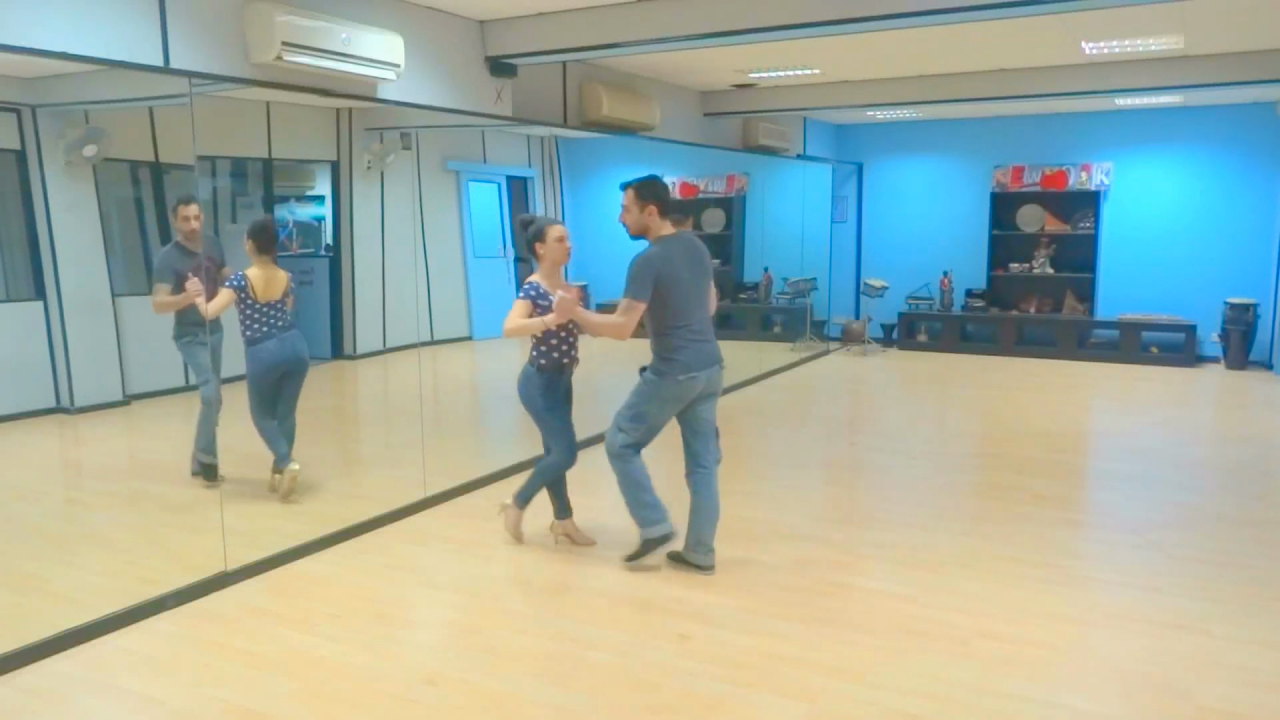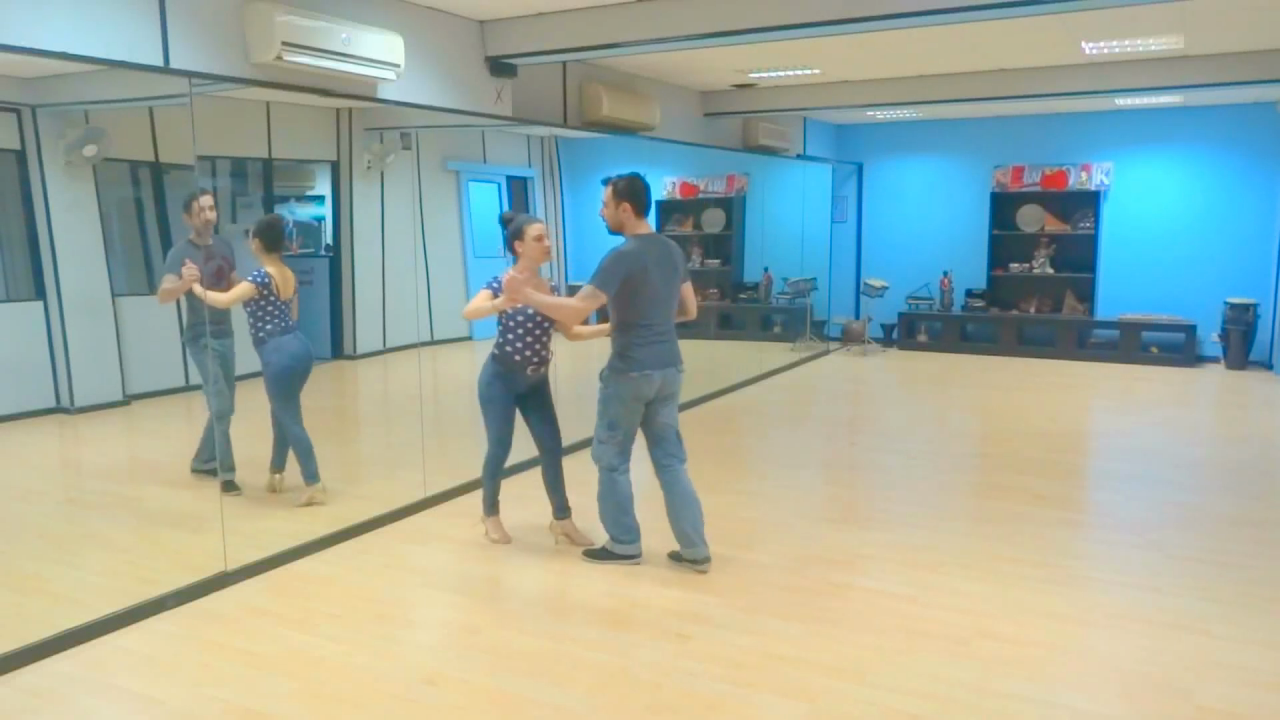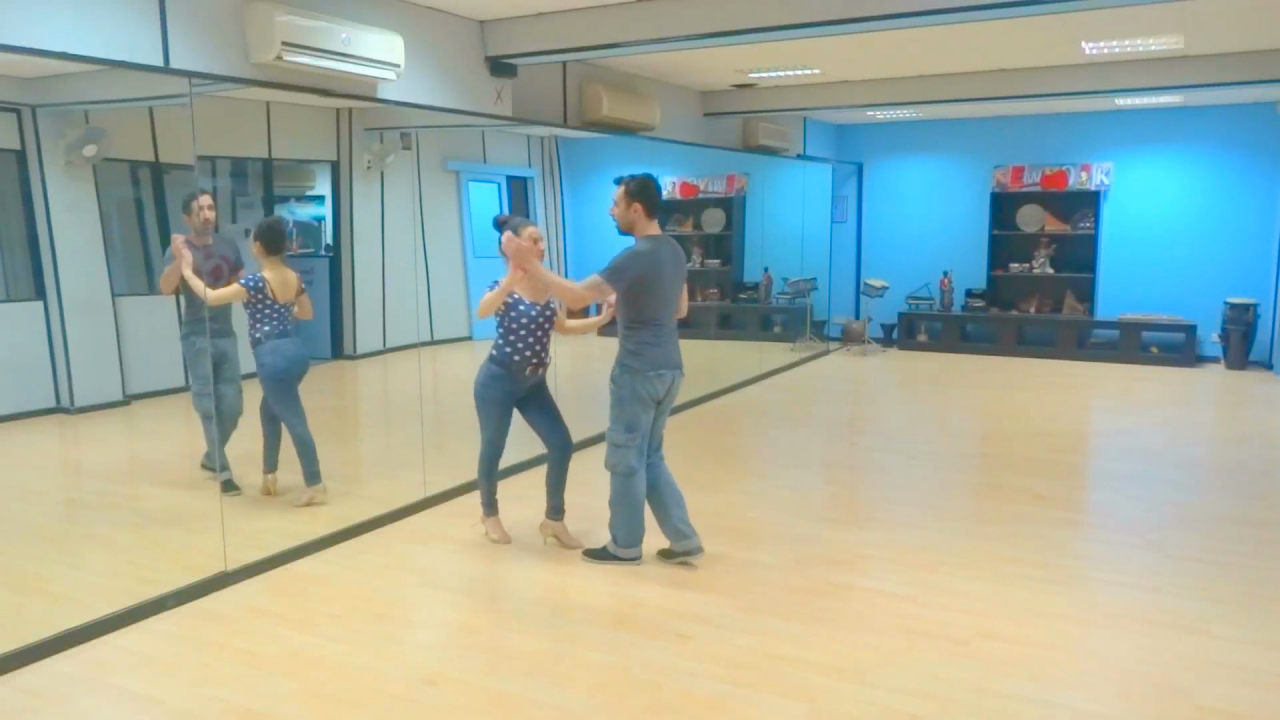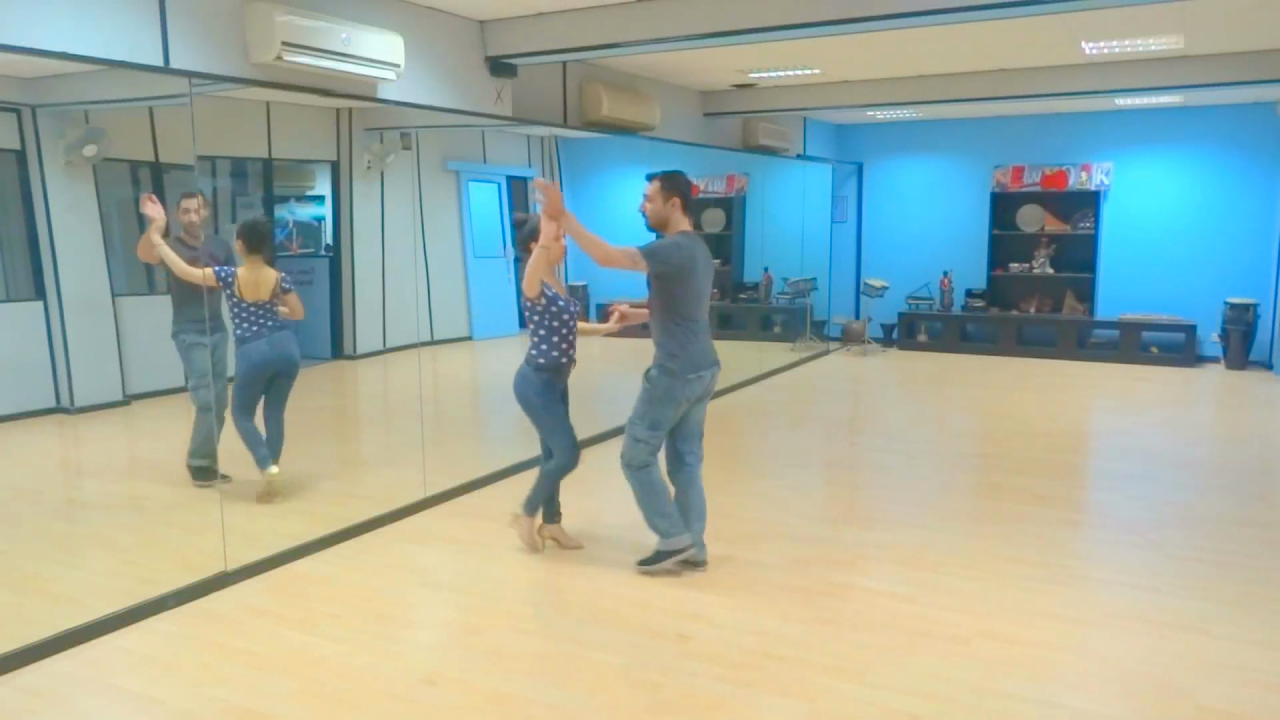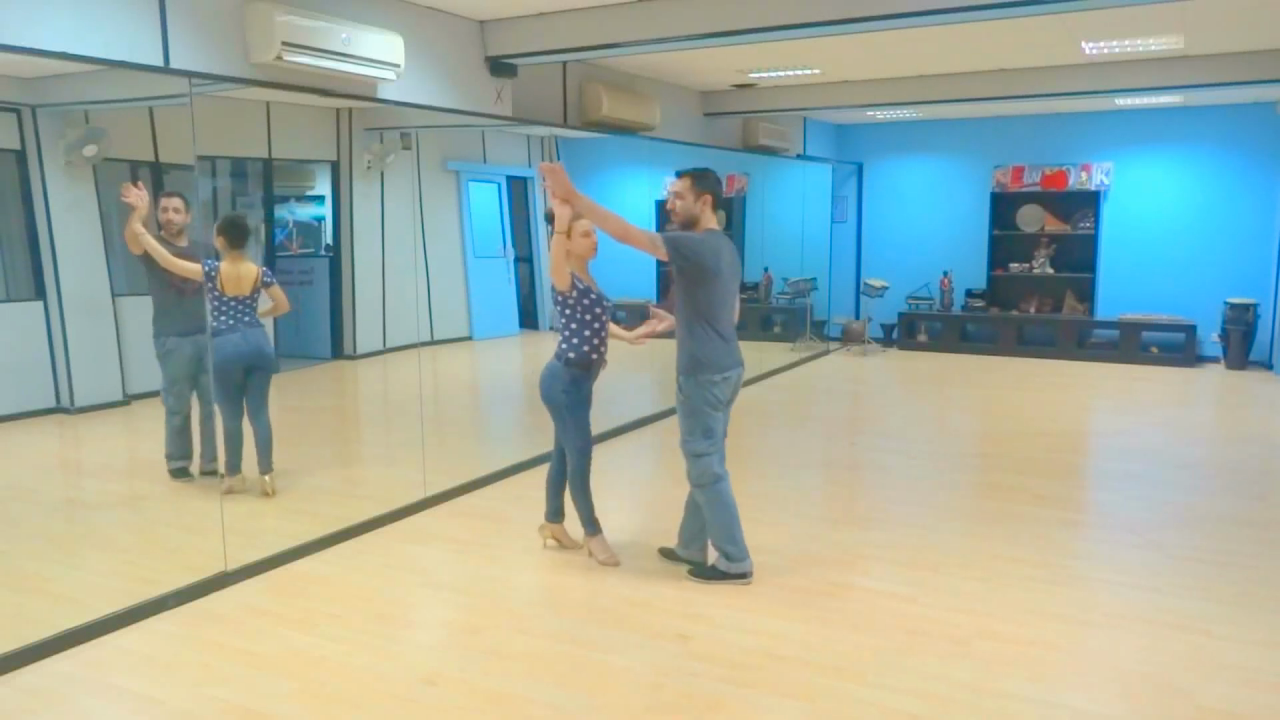
dt=0.4s
person 1, frame 1
left shoulder: (648, 261)
right shoulder: (698, 248)
left elbow: (621, 328)
left wrist: (574, 312)
left hip: (672, 374)
right hip: (710, 369)
left knee: (620, 444)
right knee: (703, 461)
left ankle: (655, 526)
right ankle: (700, 551)
person 1, frame 2
left shoulder: (623, 257)
right shoulder: (672, 251)
left elbow: (576, 311)
right elbow: (689, 311)
left wrist: (526, 294)
left hip: (630, 373)
right hip: (669, 369)
left knee: (612, 458)
right knee: (670, 459)
left ankle: (624, 544)
right ankle: (694, 546)
person 1, frame 3
left shoulder: (637, 257)
right shoulder: (673, 251)
left elbow: (575, 297)
left wrist: (530, 264)
left hip: (639, 372)
right hip: (668, 368)
left knee: (626, 461)
right knee: (649, 457)
left ankle: (624, 546)
right ankle: (684, 540)
person 1, frame 4
left shoulder: (673, 250)
right shoulder: (695, 249)
left elbow: (607, 257)
left wrist: (562, 216)
right wrist: (641, 315)
left hip: (676, 373)
right hip: (701, 369)
left knee: (637, 456)
right knee: (685, 460)
left ankle: (675, 538)
right ankle: (687, 544)
person 1, frame 5
left shoulder: (696, 247)
right shoulder: (722, 248)
left elbow: (626, 234)
left wrist: (572, 196)
right wrist: (680, 324)
left hip: (704, 375)
right hip: (724, 369)
left knee: (707, 470)
right knee: (705, 465)
left ankle: (735, 562)
right ankle: (691, 547)
person 2, frame 1
left shoulder: (564, 286)
right shoulder: (533, 289)
right elbow: (510, 328)
right wrist: (552, 319)
left hip: (562, 380)
right hip: (541, 382)
left knee: (558, 452)
right knee: (565, 454)
left ankle: (563, 520)
right ankle: (516, 505)
person 2, frame 2
left shoulder: (550, 289)
right shoulder: (501, 284)
left elbow: (571, 332)
right elbow: (468, 313)
left wrist: (610, 328)
right wrist: (500, 305)
left hip: (536, 380)
right hip: (501, 378)
left knee: (552, 448)
right knee: (499, 448)
left ankle: (562, 520)
right ankle: (490, 515)
person 2, frame 3
left shoulder: (543, 288)
right shoulder: (502, 290)
left elbow: (562, 326)
right elbow: (482, 310)
left wrist: (601, 319)
right wrist: (511, 280)
left hip: (533, 383)
right hip: (498, 380)
left knee: (561, 446)
right knee: (493, 449)
left ankle: (553, 520)
right ankle: (489, 514)
person 2, frame 4
left shoulder: (557, 285)
right shoulder: (535, 288)
right elbow: (533, 267)
left wrist: (605, 328)
right wrist: (545, 240)
left hip: (554, 381)
right hip: (537, 382)
left knee: (555, 454)
right knee: (566, 454)
left ankle: (549, 522)
right ankle: (527, 514)
person 2, frame 5
left shoulder: (587, 280)
right shoulder: (566, 282)
right elbow: (555, 264)
left wrist: (627, 335)
right wrist: (561, 222)
left hip: (582, 379)
right hip: (564, 380)
left knee: (566, 454)
right knee: (579, 457)
left ankle: (552, 523)
right ankle: (593, 534)
person 3, frame 1
left shoulder: (213, 245)
right shoulder: (168, 257)
right elbow: (158, 305)
right wrist: (187, 297)
left hip: (215, 332)
right hip: (191, 337)
left knee: (211, 396)
right knee: (212, 394)
left ankle: (202, 460)
right ankle: (205, 456)
person 3, frame 2
left shoulder: (225, 247)
right shoulder: (180, 253)
right elbow: (163, 296)
right wrist: (184, 283)
left hip: (226, 336)
right hip: (201, 340)
left knee: (223, 407)
right knee: (220, 407)
left ankle: (203, 460)
right ankle: (225, 472)
person 3, frame 3
left shoulder: (228, 246)
right shoulder: (180, 250)
right elbow: (166, 287)
right wrist: (177, 259)
left hip: (227, 336)
right hip: (197, 338)
left knee: (232, 406)
right knee: (209, 407)
left ankle: (212, 458)
right ankle: (223, 472)
person 3, frame 4
left shoulder: (220, 246)
right shoulder: (170, 246)
right elbow: (144, 254)
right wrist: (157, 225)
left hip: (218, 333)
right hip: (189, 335)
left knee: (219, 403)
right knee: (206, 399)
left ankle: (210, 463)
right ankle: (197, 460)
person 3, frame 5
left shoulder: (203, 250)
right elbow: (132, 238)
right wrist: (140, 211)
left hip: (204, 334)
right hip: (172, 339)
left knee: (211, 401)
right knee: (178, 405)
left ankle: (209, 463)
right ankle: (177, 461)
person 4, frame 1
left shoulder: (241, 280)
right shoulder: (287, 279)
left elbow: (209, 312)
left wrist: (197, 296)
left hip: (262, 354)
right hip: (295, 347)
left knee: (262, 416)
right knee: (286, 414)
left ankle: (290, 465)
right ankle: (278, 473)
person 4, frame 2
left shoulder: (261, 277)
right shoulder: (289, 276)
left elbow: (223, 301)
left wrist: (197, 288)
left hip: (279, 354)
right hip: (300, 347)
left knee: (291, 421)
right knee: (281, 413)
left ankle: (314, 485)
right ankle: (276, 474)
person 4, frame 3
left shoulder: (257, 282)
right shoulder: (295, 278)
left elbow: (211, 298)
right elbow: (307, 314)
left wrist: (187, 269)
left hip: (274, 355)
right hip: (297, 350)
left knee: (295, 420)
right knee: (270, 410)
left ankle: (315, 486)
right ankle: (270, 475)
person 4, frame 4
left shoulder: (229, 277)
right shoulder: (280, 279)
left elbow: (183, 271)
right elbow: (298, 314)
left wrist: (156, 237)
left hip: (252, 353)
right hip: (285, 348)
left knee: (242, 416)
right knee: (274, 415)
left ankle: (268, 467)
right ankle: (270, 479)
person 4, frame 5
left shoulder: (212, 271)
right shoulder: (260, 273)
left elbow: (166, 260)
right elbow: (283, 306)
left wrist: (138, 224)
left hip: (226, 346)
right hip: (259, 343)
left knee: (231, 412)
right knee: (259, 412)
left ankle: (234, 475)
right ankle: (266, 474)
